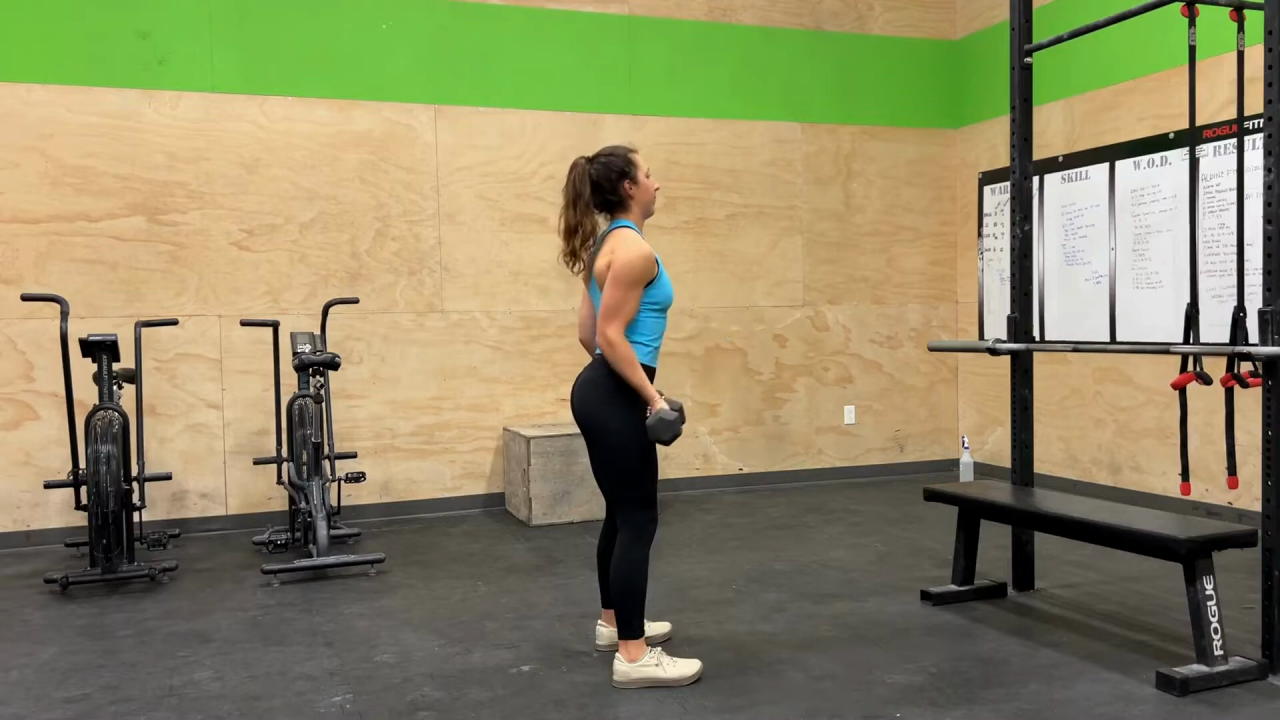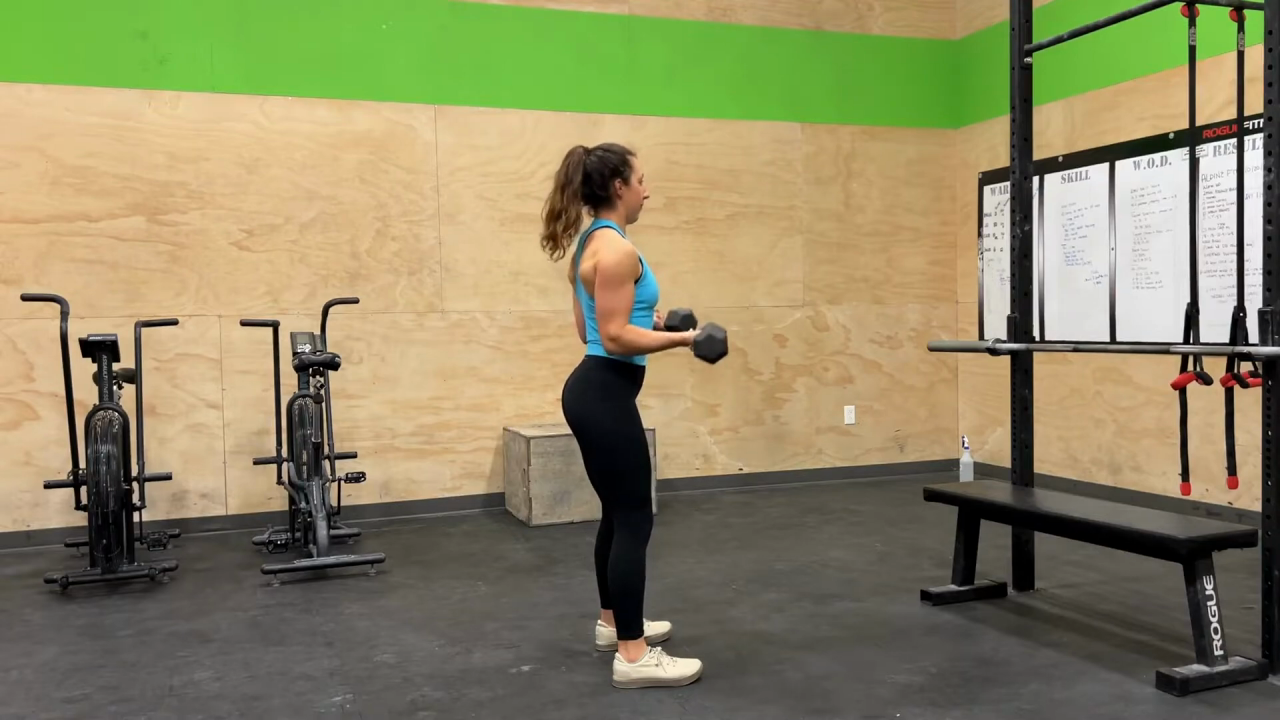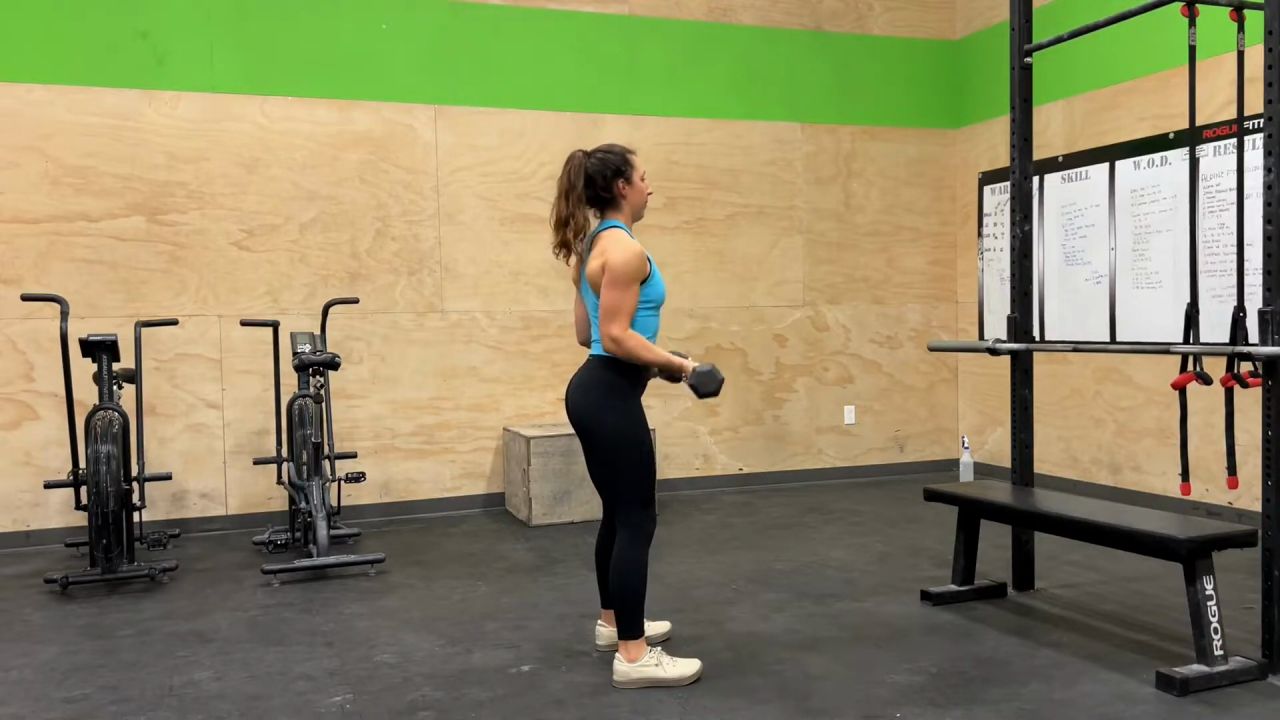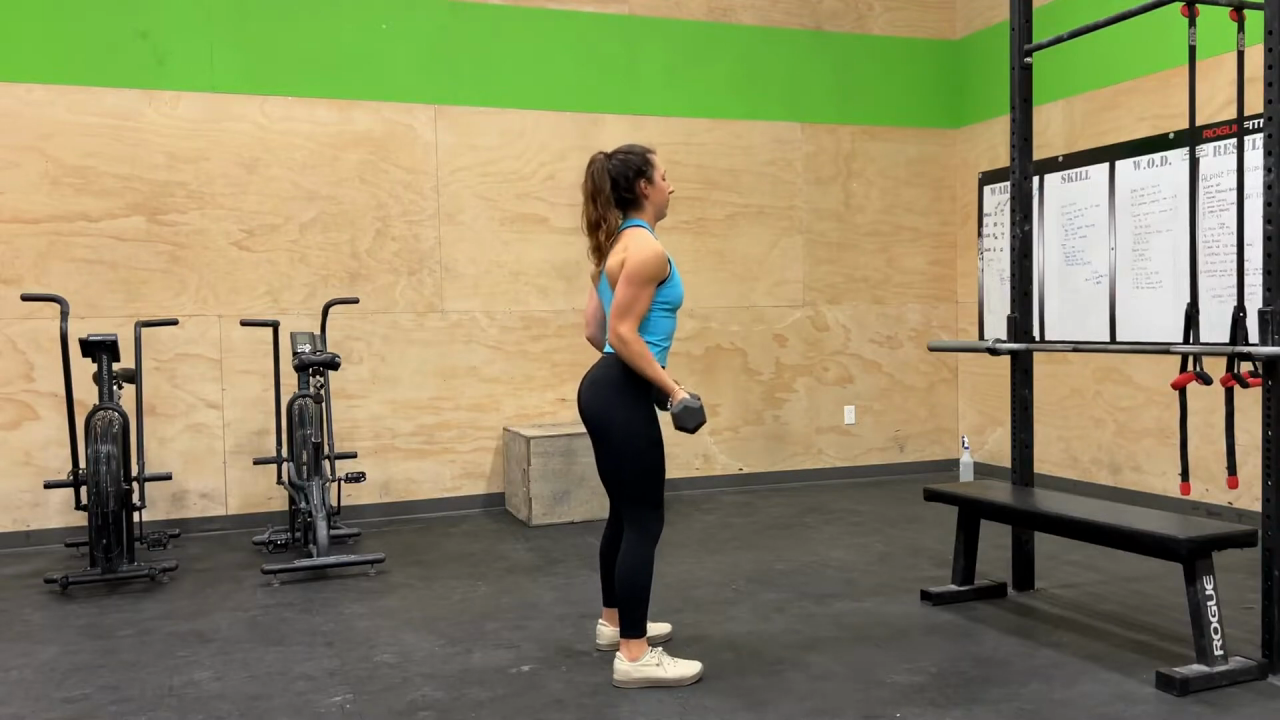
dt=0.5s
person 1, frame 1
left shoulder: (608, 245)
right shoulder: (634, 249)
right elbow: (611, 335)
right wrist: (651, 395)
left hip: (598, 391)
right hip: (616, 398)
left knee: (621, 514)
right knee: (638, 521)
left ankle: (614, 622)
right ankle: (633, 657)
person 1, frame 2
left shoulder: (591, 243)
right shoulder: (615, 249)
right elbow: (615, 336)
left wrist: (654, 326)
right wrist: (682, 338)
left hip: (592, 389)
right hip: (606, 396)
left knee: (617, 514)
right knee: (633, 521)
left ankle: (612, 622)
right ankle: (633, 656)
person 1, frame 3
left shoulder: (595, 245)
right shoulder: (623, 248)
right elbow: (616, 337)
left wrist: (653, 357)
right wrist: (678, 364)
left hip: (592, 389)
right hip: (610, 397)
left knee: (618, 514)
right knee: (636, 521)
left ankle: (613, 622)
right ankle: (633, 656)
person 1, frame 4
left shoulder: (616, 244)
right shoulder: (645, 248)
right elbow: (624, 334)
right wrist: (670, 386)
left hip: (605, 388)
right hip: (623, 396)
left knee: (624, 513)
right knee: (643, 521)
left ankle: (614, 621)
right ankle: (634, 656)
